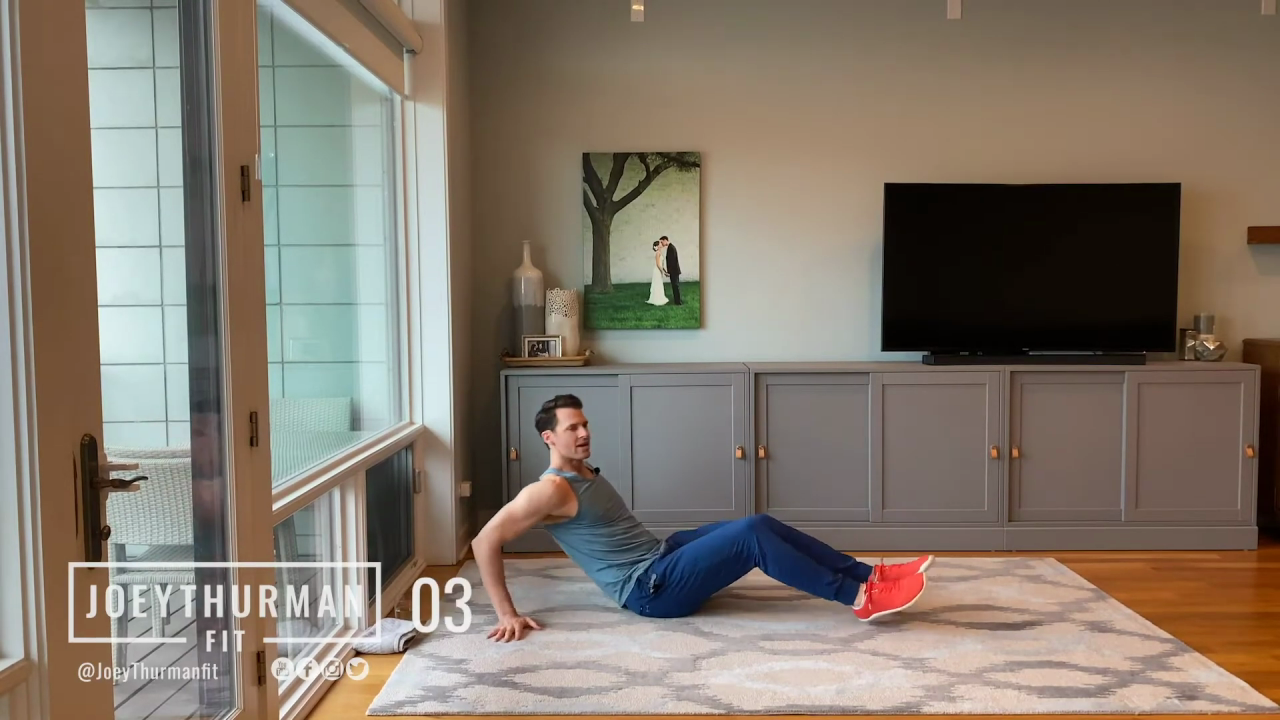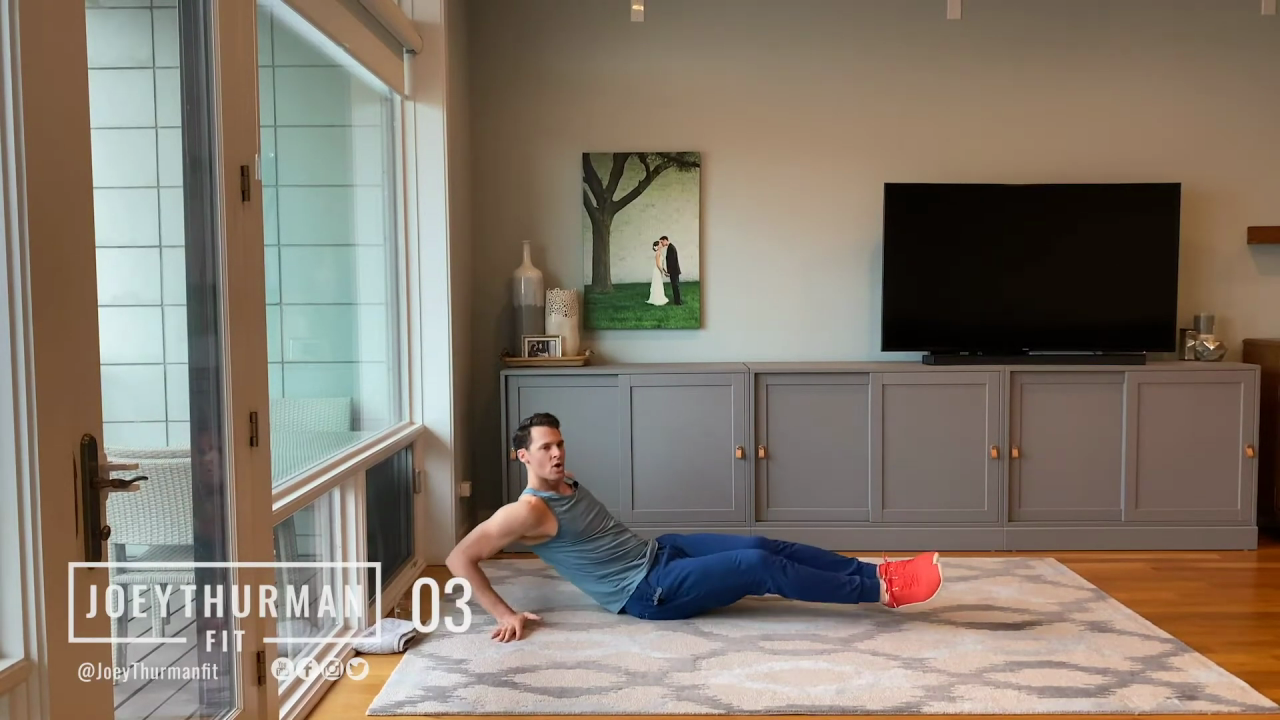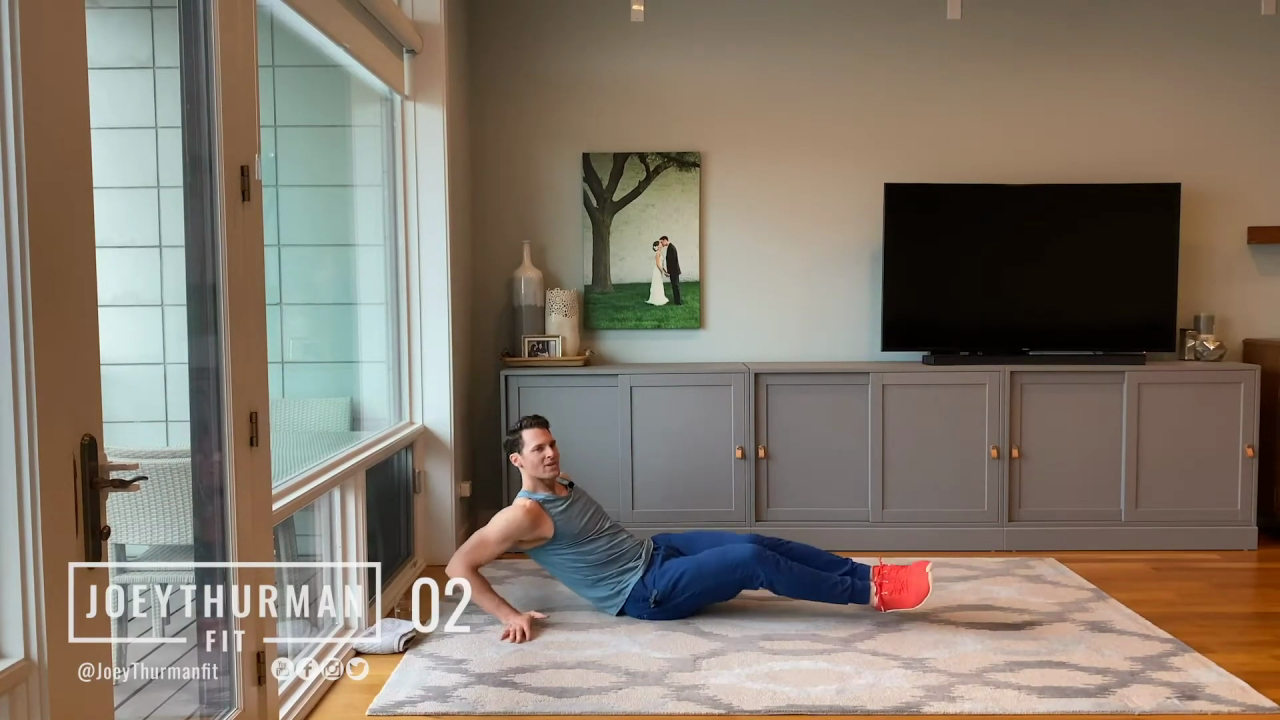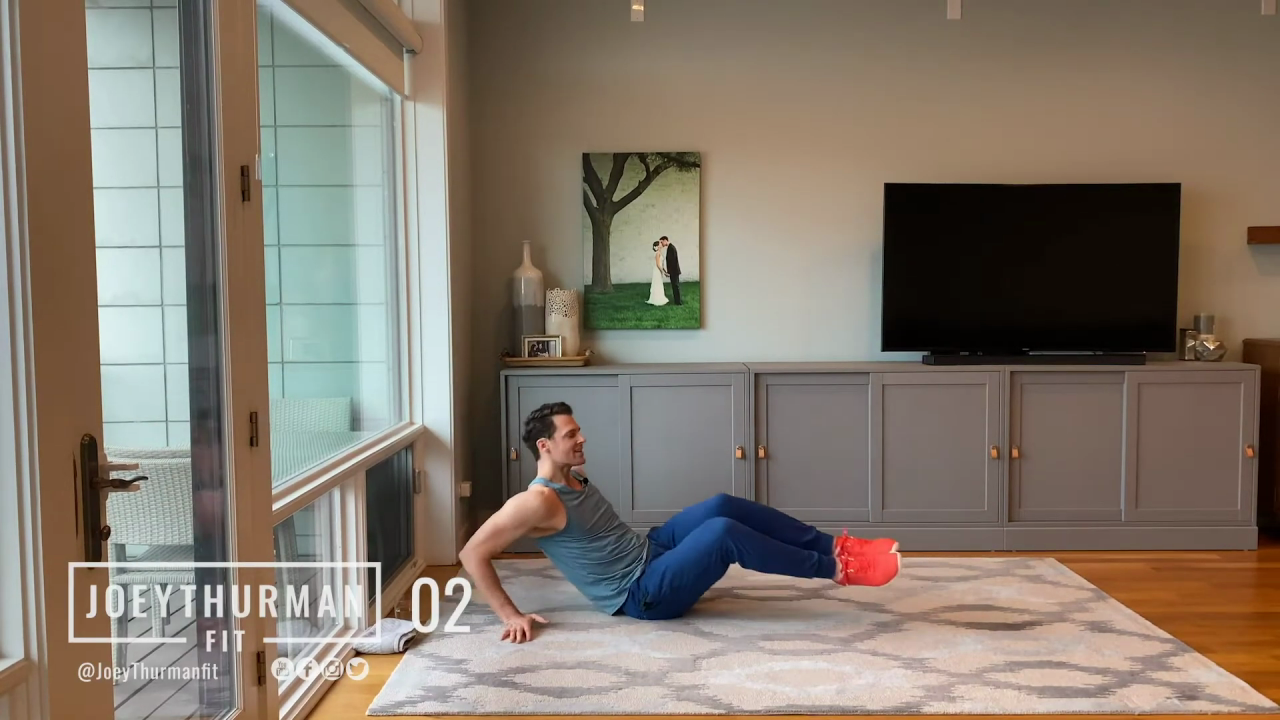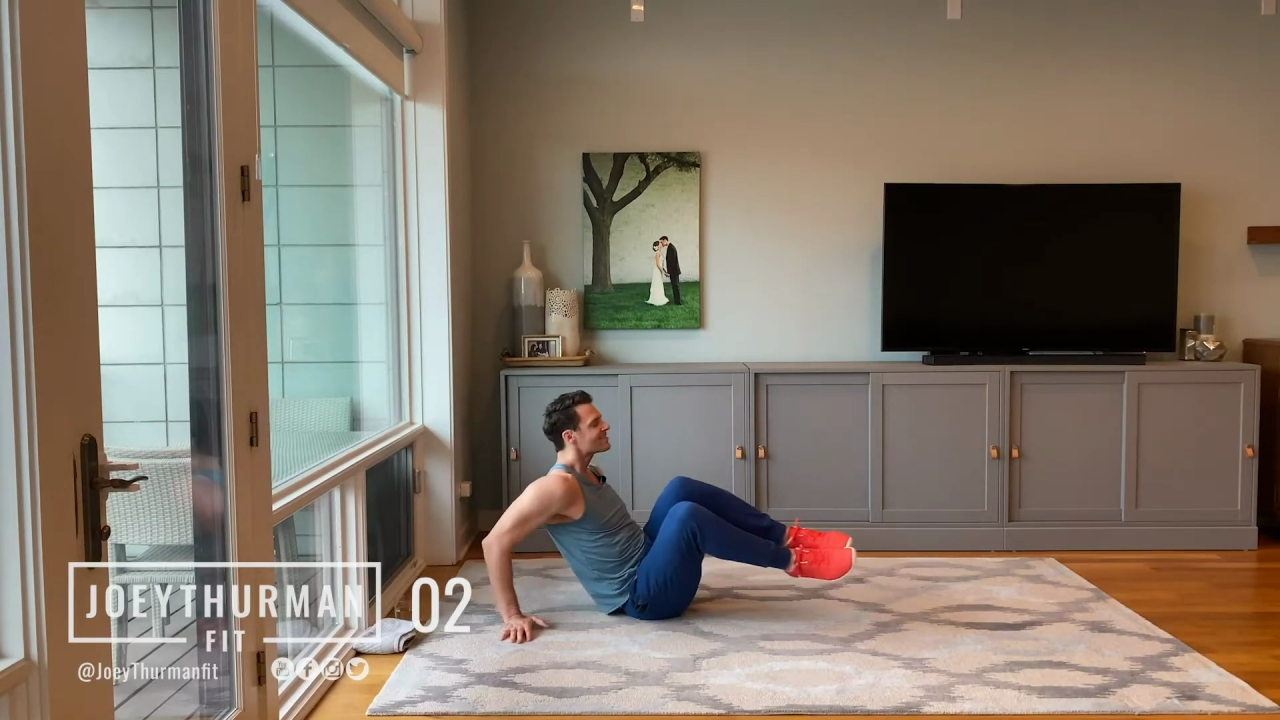
dt=0.3s
person 1, frame 1
left shoulder: (584, 472)
right shoulder: (549, 491)
right elbow: (484, 542)
right wrist: (507, 613)
left hip: (664, 553)
right hip: (652, 590)
left knee: (762, 523)
right knee: (750, 534)
left ankle: (869, 574)
right ankle: (861, 597)
person 1, frame 2
left shoulder: (566, 485)
right shoulder: (526, 512)
right elbow: (459, 558)
right wrist: (505, 614)
left hip: (659, 554)
right hip: (648, 593)
left knee: (760, 546)
right knee: (760, 567)
left ankle: (877, 573)
right ankle: (880, 592)
person 1, frame 3
left shoulder: (562, 484)
right shoulder: (523, 515)
right elbow: (458, 566)
right wrist: (508, 615)
left hip: (656, 552)
right hip: (645, 593)
left knee: (753, 540)
right knee: (751, 558)
left ankle: (866, 574)
right ankle: (868, 593)
person 1, frame 4
left shoulder: (574, 477)
right shoulder: (536, 502)
right elbow: (472, 554)
right wrist: (511, 615)
left hip: (652, 549)
right hip: (642, 596)
left knee: (721, 506)
right knee: (725, 533)
left ankle: (834, 546)
right ankle: (834, 569)
person 1, frame 5
left shoulder: (587, 472)
right shoulder: (557, 487)
right elbow: (495, 542)
right wrist: (512, 615)
left hip: (649, 561)
right hip: (643, 597)
left knee: (681, 490)
right knee: (687, 514)
left ankle: (787, 538)
right ankle: (791, 561)
